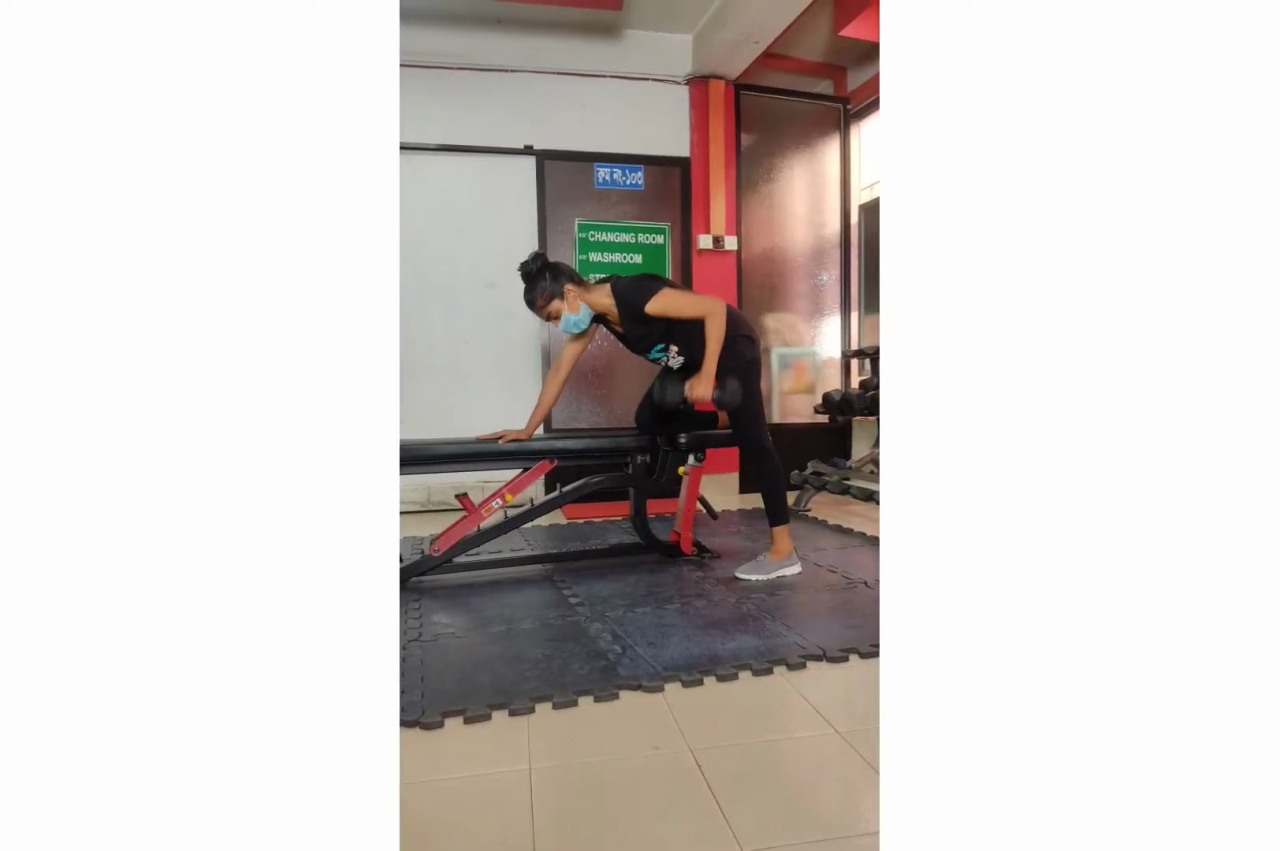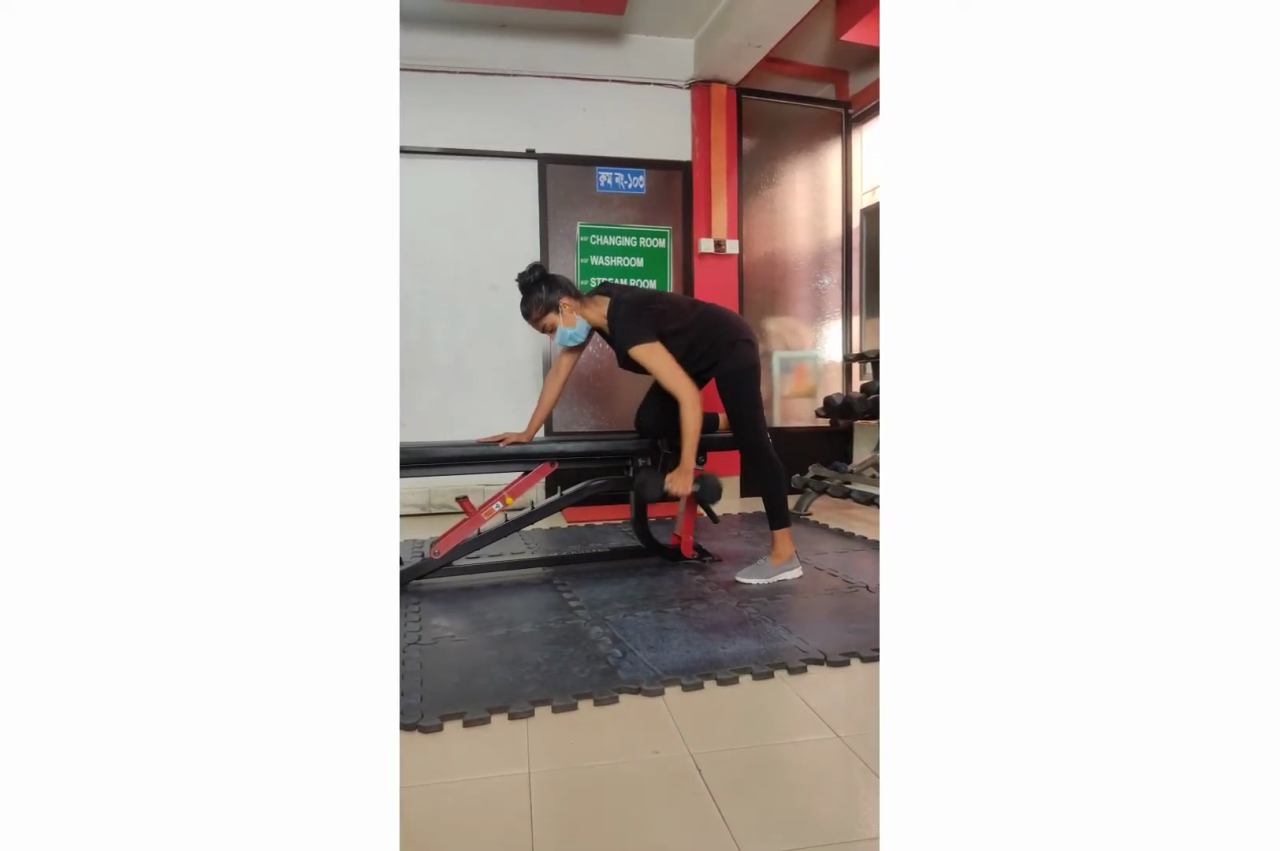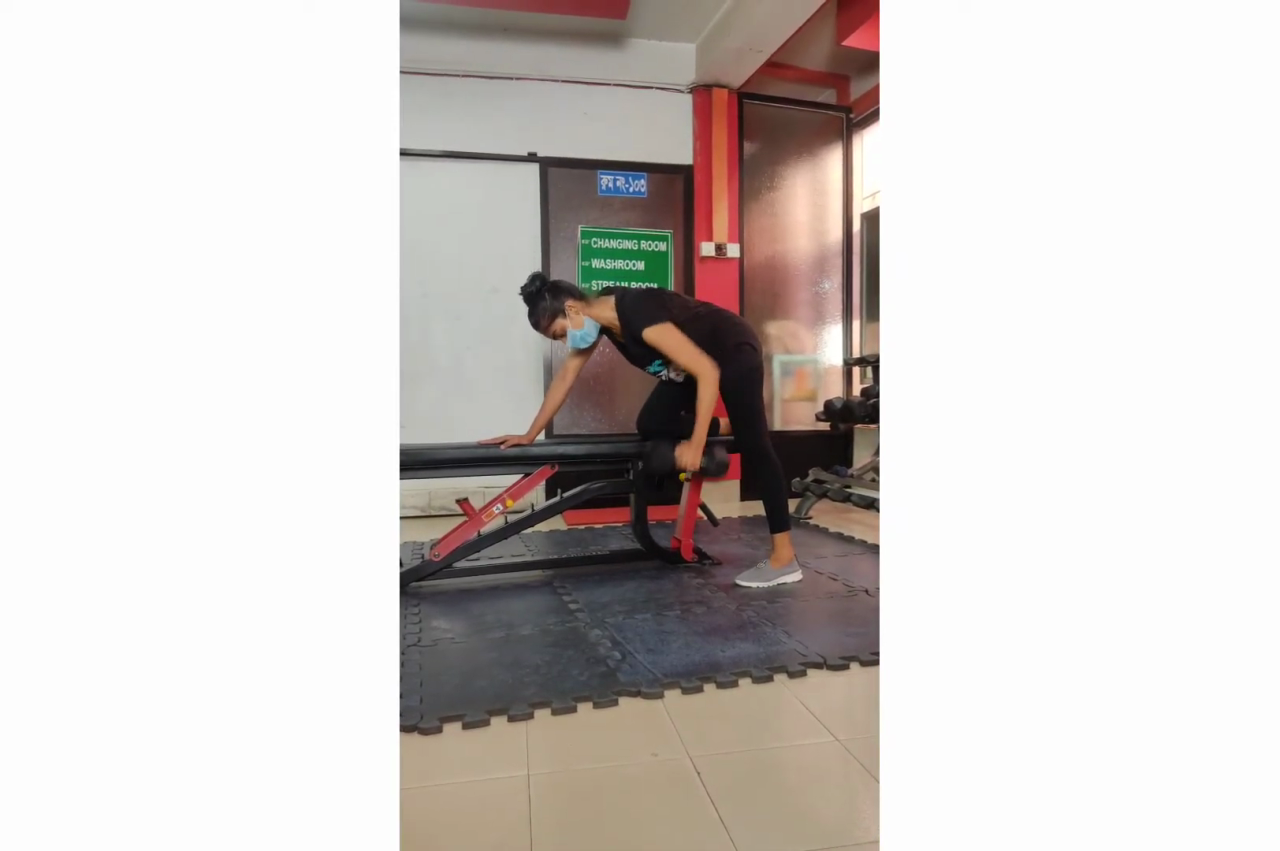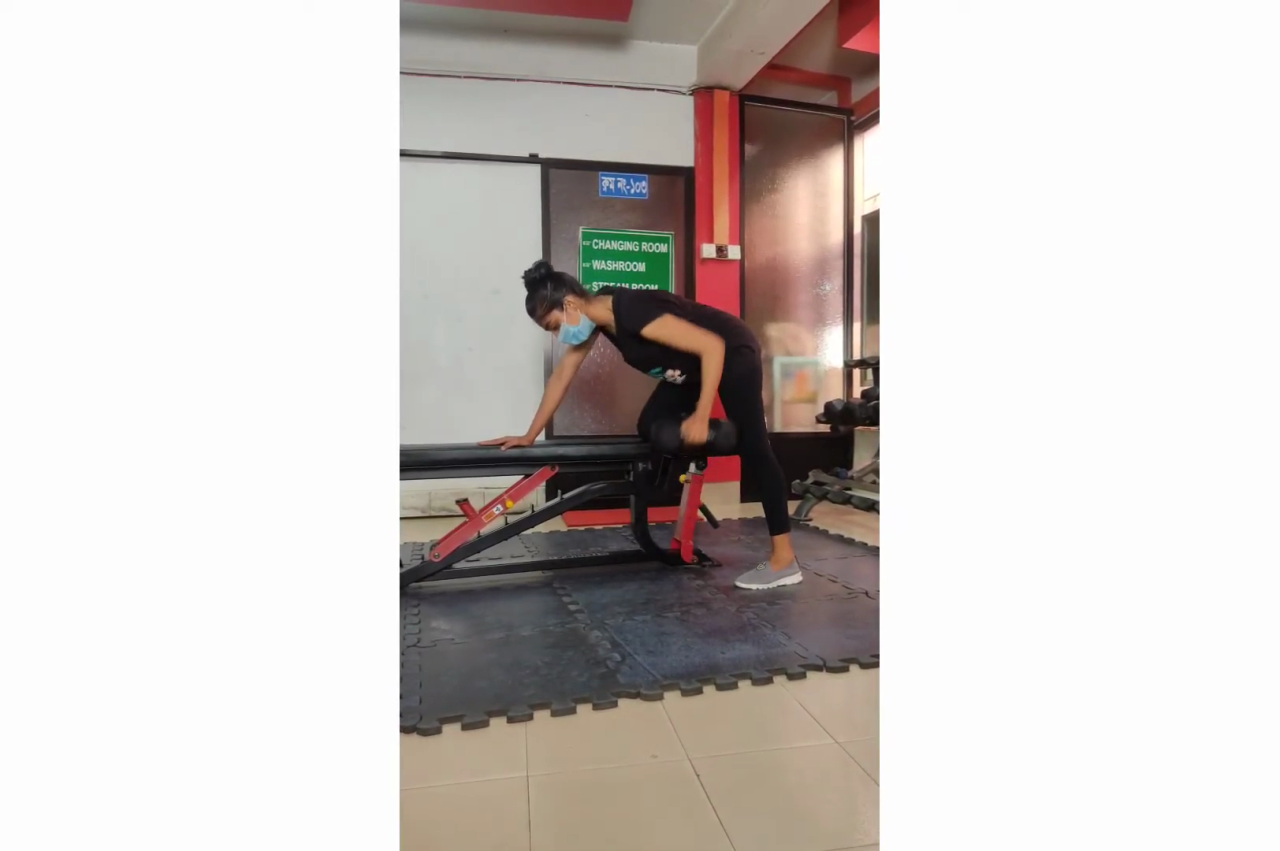
dt=1s
person 1, frame 1
left shoulder: (633, 295)
right shoulder: (594, 305)
left elbow: (716, 307)
right elbow: (562, 366)
left wrist: (706, 377)
right wrist: (529, 429)
left hip: (730, 340)
right hip: (690, 352)
left knee: (752, 441)
right knee: (649, 420)
left ankle: (783, 551)
right ankle: (733, 419)
person 1, frame 2
left shoulder: (626, 323)
right shoulder: (591, 308)
left elbow: (688, 395)
right elbow: (559, 371)
left wrist: (686, 469)
right wrist: (528, 433)
left hip: (730, 345)
right hip: (694, 352)
left knee: (752, 445)
right knee: (649, 424)
left ankle: (785, 555)
right ankle: (732, 422)
person 1, frame 3
left shoulder: (637, 313)
right shoulder: (599, 311)
left elbow: (708, 372)
right elbow: (566, 375)
left wrist: (697, 443)
right wrist: (530, 435)
left hip: (733, 349)
right hip: (693, 356)
left knee: (754, 448)
right knee: (651, 425)
left ankle: (784, 558)
right ankle: (733, 427)
person 1, frame 4
left shoulder: (633, 313)
right shoulder: (596, 314)
left elbow: (713, 346)
right elbow: (562, 374)
left wrist: (701, 417)
right wrist: (529, 436)
left hip: (731, 349)
right hip: (690, 362)
left knee: (753, 450)
right knee: (651, 427)
left ankle: (784, 560)
right ankle: (735, 427)
